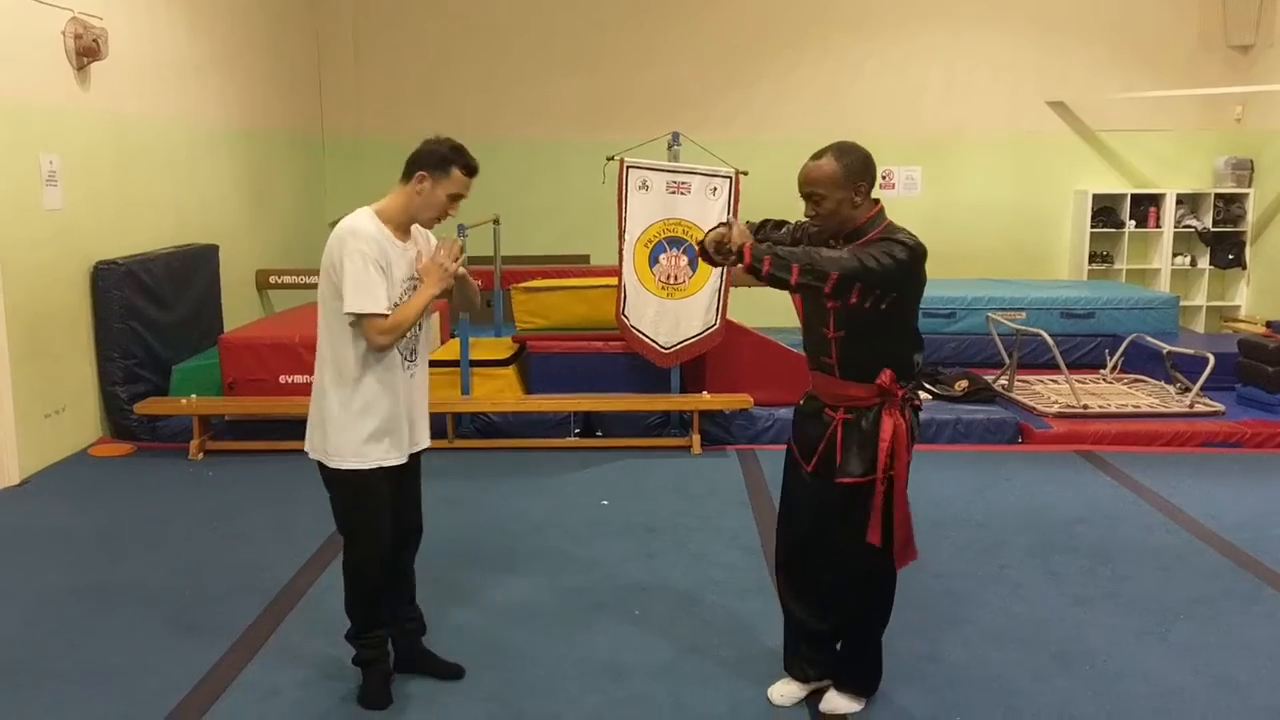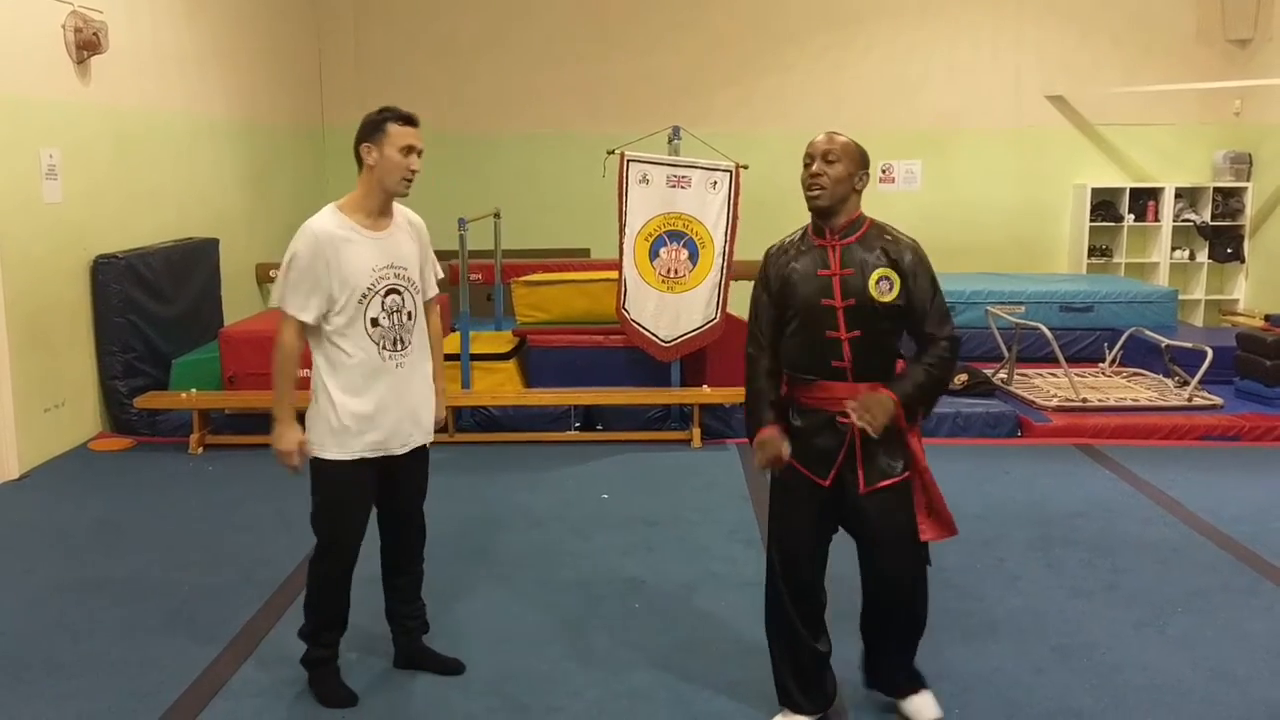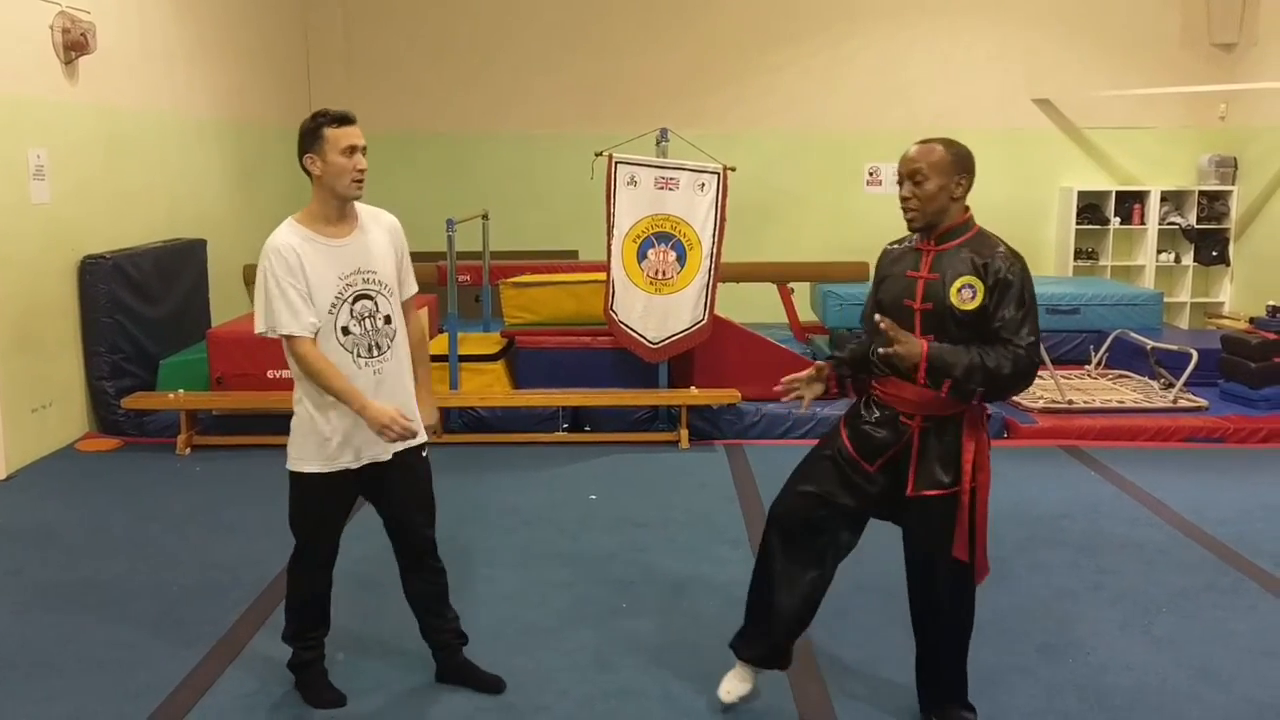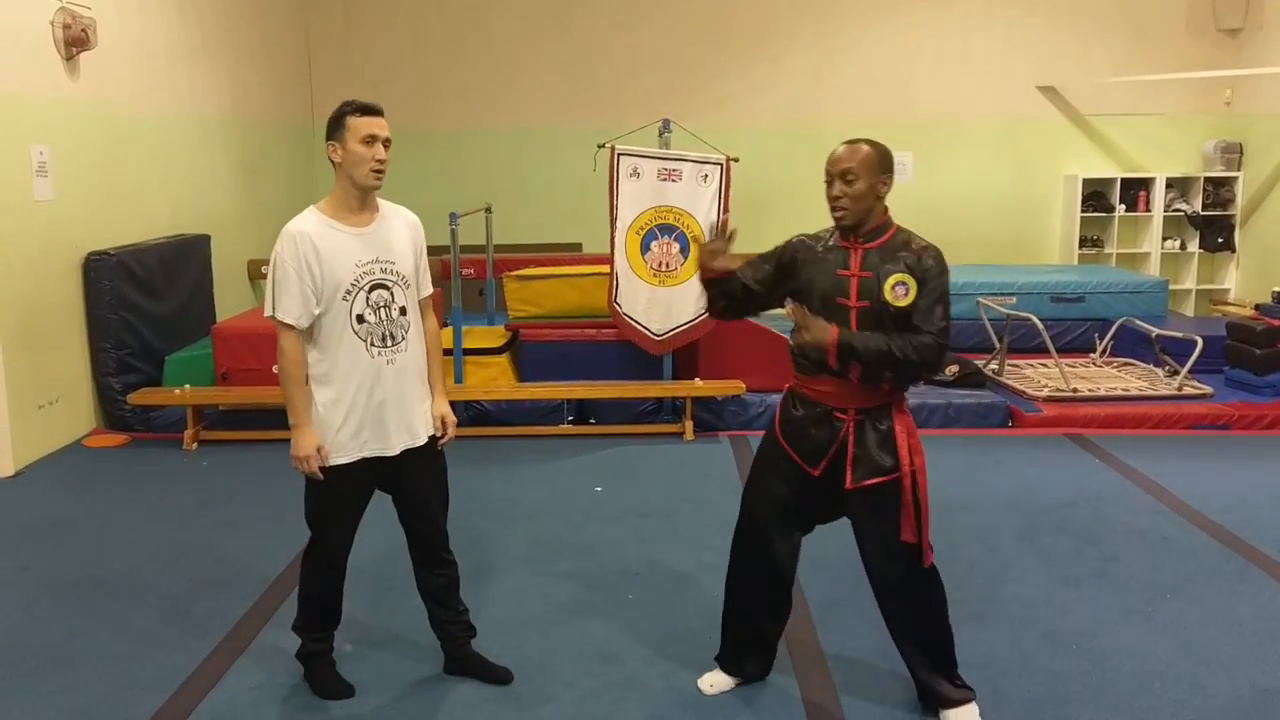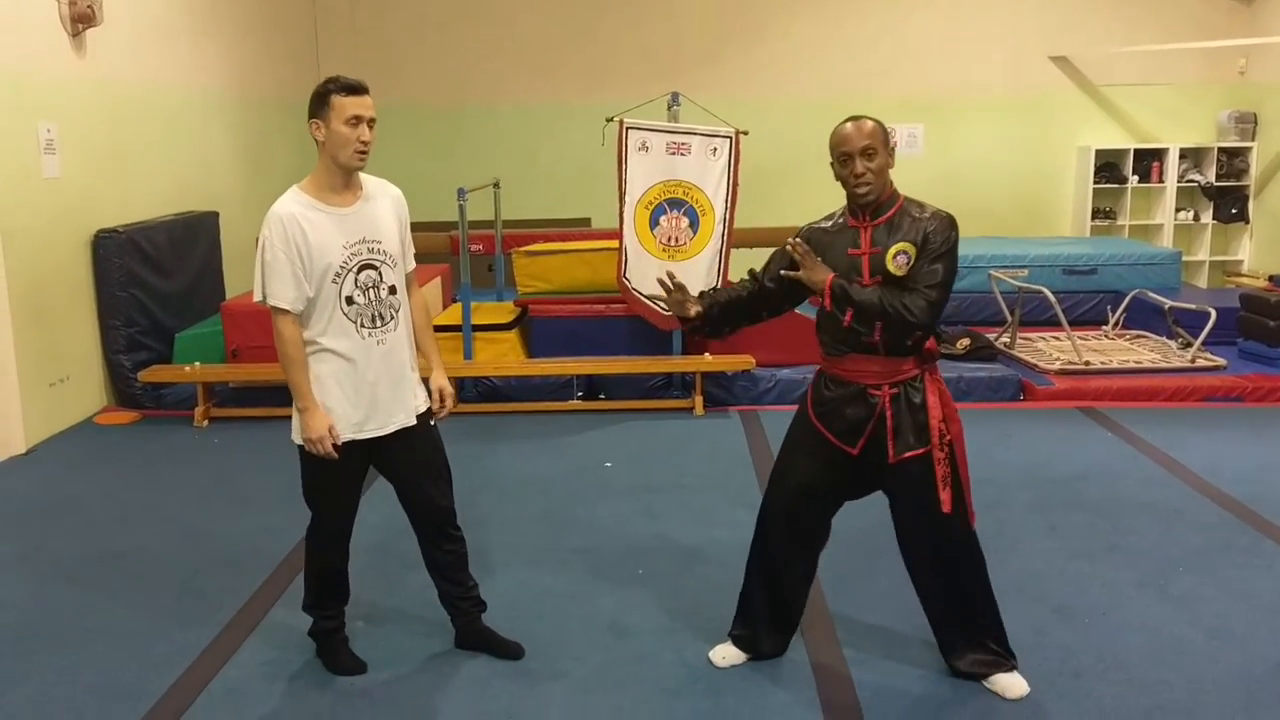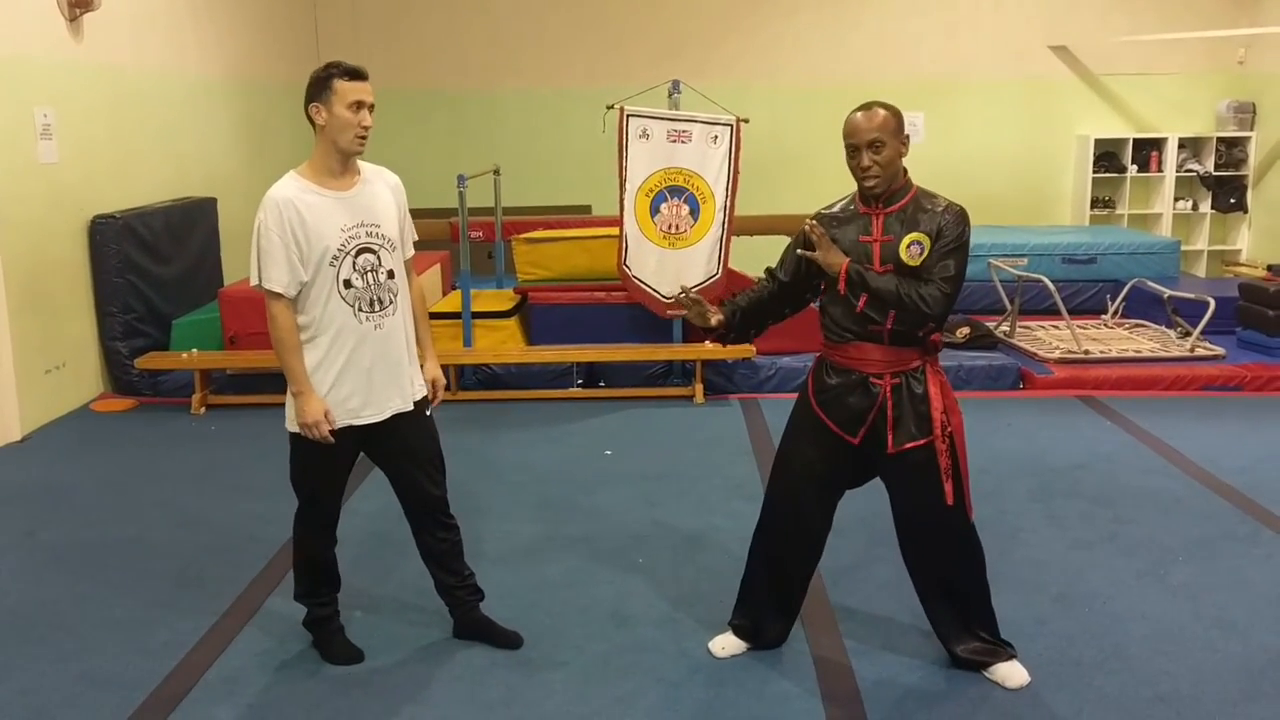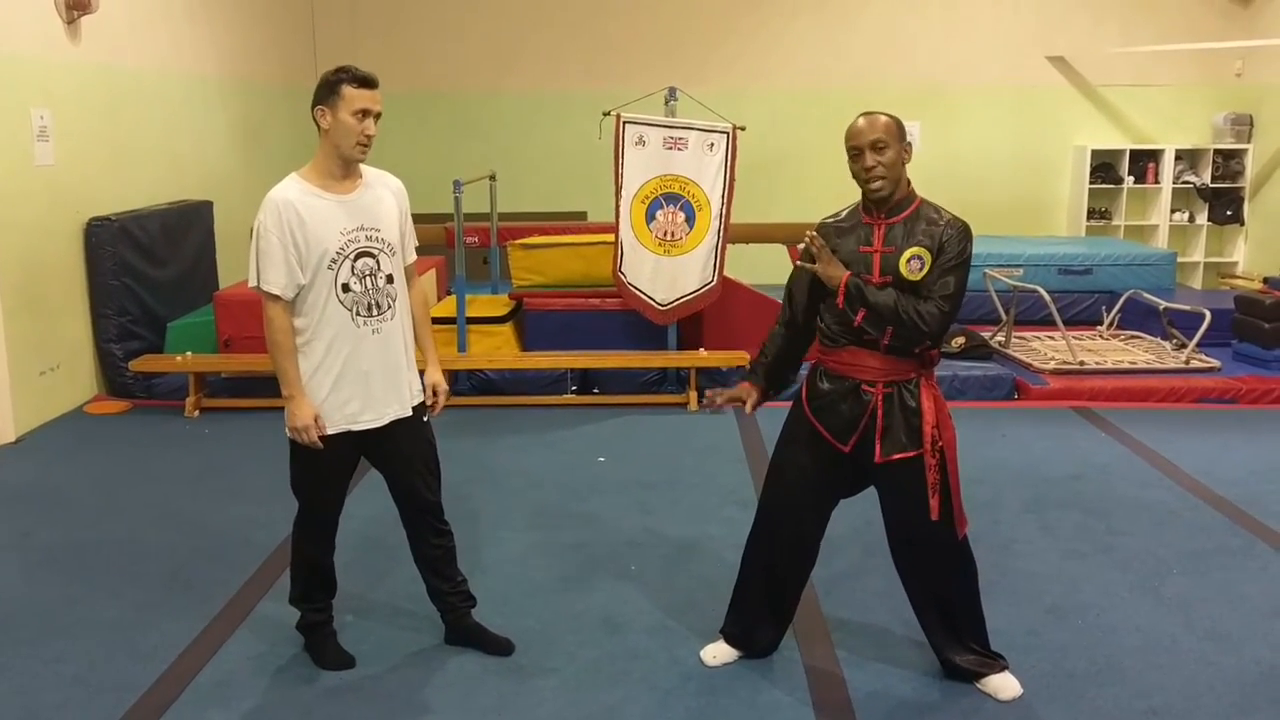
dt=0.7s
person 1, frame 1
left shoulder: (421, 238)
right shoulder: (359, 236)
left elbow: (468, 306)
right elbow: (380, 332)
left wrist: (458, 277)
right wrist: (430, 286)
left hip: (403, 428)
right hip: (352, 435)
left knee: (403, 541)
right knee: (367, 551)
left ankle: (408, 643)
right ankle: (373, 660)
person 1, frame 2
left shoulder: (413, 227)
right shoulder: (321, 236)
right elbow: (292, 332)
left wrist: (439, 383)
right wrist: (285, 420)
left hip: (408, 425)
right hip: (345, 434)
left knee: (406, 539)
right knee: (337, 549)
left ankle: (409, 640)
right ankle: (320, 658)
person 1, frame 3
left shoulder: (386, 227)
right shoulder: (286, 249)
right elbow: (302, 348)
left wrist: (424, 395)
right wrist: (367, 409)
left hip: (400, 432)
right hip: (325, 443)
left knee: (420, 548)
right knee: (314, 557)
left ankle: (449, 655)
right ankle: (307, 663)
person 1, frame 4
left shoulder: (407, 225)
right shoulder: (303, 236)
right elbow: (289, 338)
left wrist: (440, 395)
right wrist: (301, 426)
left hip: (413, 426)
right hip: (340, 435)
left knee: (432, 541)
right knee: (328, 551)
left ankle: (458, 646)
right ankle: (316, 654)
person 1, frame 5
left shoulder: (390, 199)
right shoulder: (289, 218)
right elbow: (286, 322)
left wrist: (434, 366)
right wrist: (308, 408)
left hip: (403, 402)
right hip: (336, 415)
left knee: (438, 516)
right knee: (330, 531)
left ankle: (469, 621)
right ankle: (328, 632)
person 1, frame 6
left shoulder: (388, 186)
right shoulder: (286, 202)
right elbow: (279, 305)
left wrist: (428, 356)
right wrist: (303, 393)
left hip: (399, 391)
right hip: (328, 402)
left knee: (431, 505)
right knee: (318, 518)
left ankle: (466, 610)
right ankle: (323, 620)
person 1, frame 7
left shoulder: (391, 191)
right shoulder: (286, 204)
right elbow: (276, 307)
left wrist: (431, 361)
right wrist: (294, 396)
left hip: (398, 395)
right hip: (327, 406)
left knee: (426, 511)
right knee: (318, 522)
left ankle: (457, 616)
right ankle: (316, 624)
person 2, frame 1
left shoulder: (898, 252)
right shoulder: (813, 235)
left elbow: (834, 273)
right elbow: (756, 238)
left wrist: (750, 253)
right wrist: (727, 237)
left hip: (873, 427)
right hip: (817, 416)
left knee: (862, 558)
right knee: (799, 546)
right ankle: (809, 664)
person 2, frame 2
left shoulder: (900, 253)
right shoulder: (782, 260)
left elbow: (940, 344)
right elbow: (760, 352)
left wrist: (896, 398)
right wrist: (764, 427)
left hip: (880, 435)
right hip: (805, 435)
left knee: (898, 569)
right knee: (792, 573)
person 2, frame 3
left shoulder: (997, 264)
right shoulder: (895, 256)
left elbow: (1018, 363)
left wrist: (928, 355)
right wrist: (835, 371)
left hip: (946, 440)
right hip: (875, 423)
left knee: (943, 579)
right knee: (796, 518)
right ankle: (756, 653)
person 2, frame 4
left shoulder: (919, 260)
right shoulder: (806, 252)
left elbow: (928, 350)
right elbow: (740, 298)
left wrist: (838, 342)
right wrist: (720, 275)
left hip: (875, 431)
right hip: (803, 423)
left knee: (902, 565)
right knee: (759, 544)
right ankle: (741, 661)
person 2, frame 5
left shoulder: (932, 228)
right shoulder: (819, 235)
left elbow: (916, 314)
right elbow: (761, 293)
left wrist: (833, 287)
right wrist: (701, 311)
left hip: (909, 404)
right hip: (836, 400)
left knee: (942, 536)
right knee: (786, 517)
left ankle: (983, 655)
right ankle: (757, 635)
person 2, frame 6
left shoulder: (944, 220)
right shoulder: (829, 221)
left elbow: (929, 306)
right elbow: (780, 289)
left wrist: (849, 271)
right wrist: (724, 317)
left hip: (910, 396)
right hip: (835, 390)
left knee: (940, 527)
right knee: (788, 511)
left ankle: (979, 645)
right ankle: (756, 625)
person 2, frame 7
left shoulder: (946, 233)
right shoulder: (830, 231)
left elbow: (929, 324)
right elbow: (795, 319)
left wrist: (847, 284)
right wrist: (759, 381)
left hip: (903, 407)
right hip: (827, 400)
left knee: (932, 539)
right knee: (781, 521)
left ankle: (972, 655)
right ankle: (747, 634)
